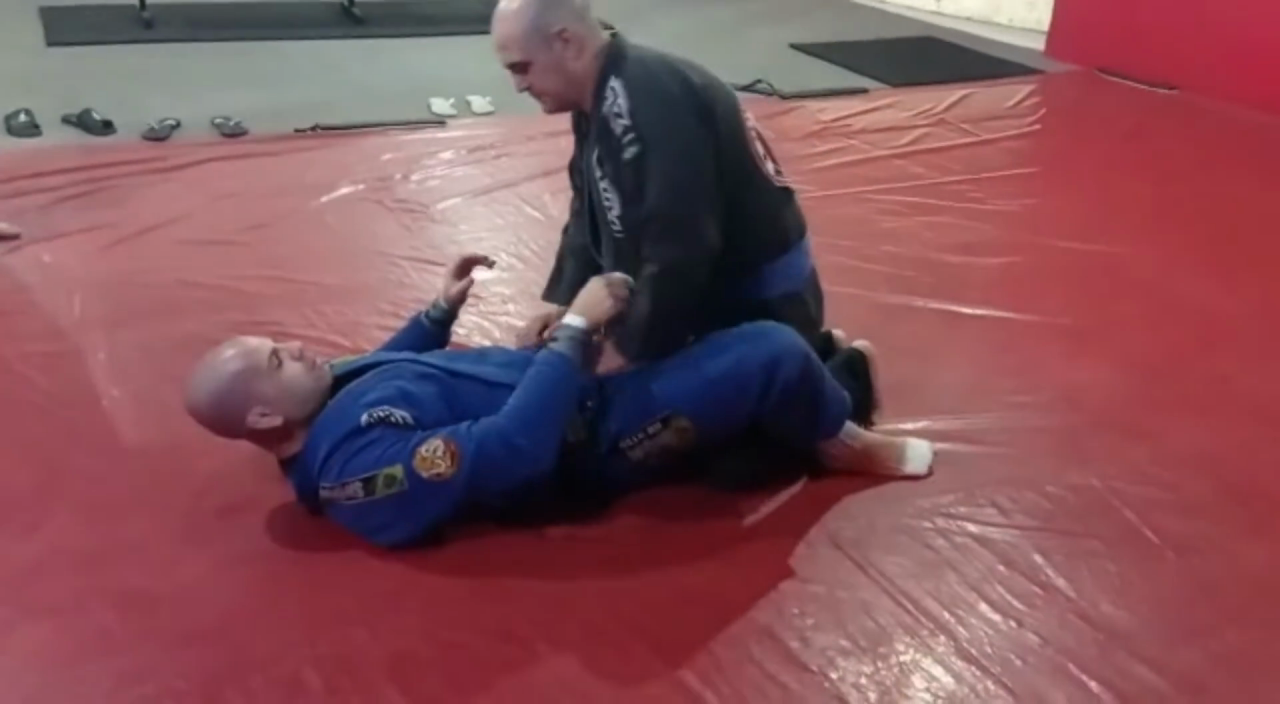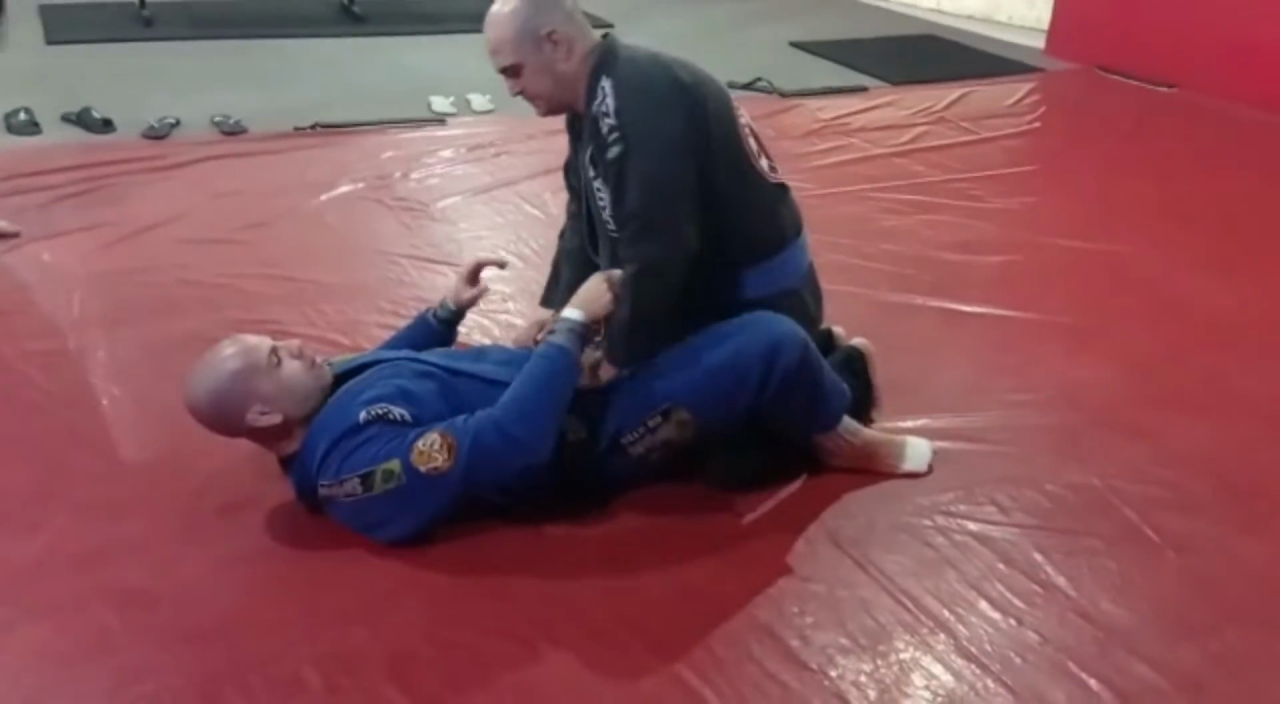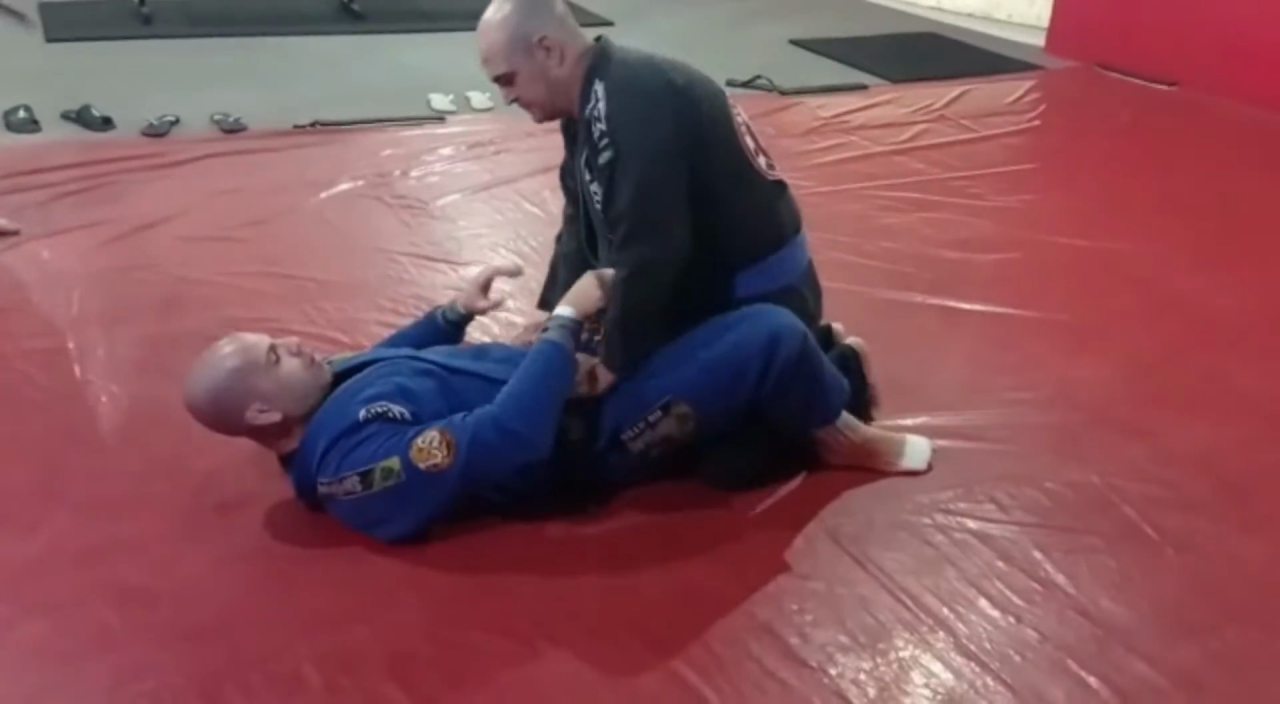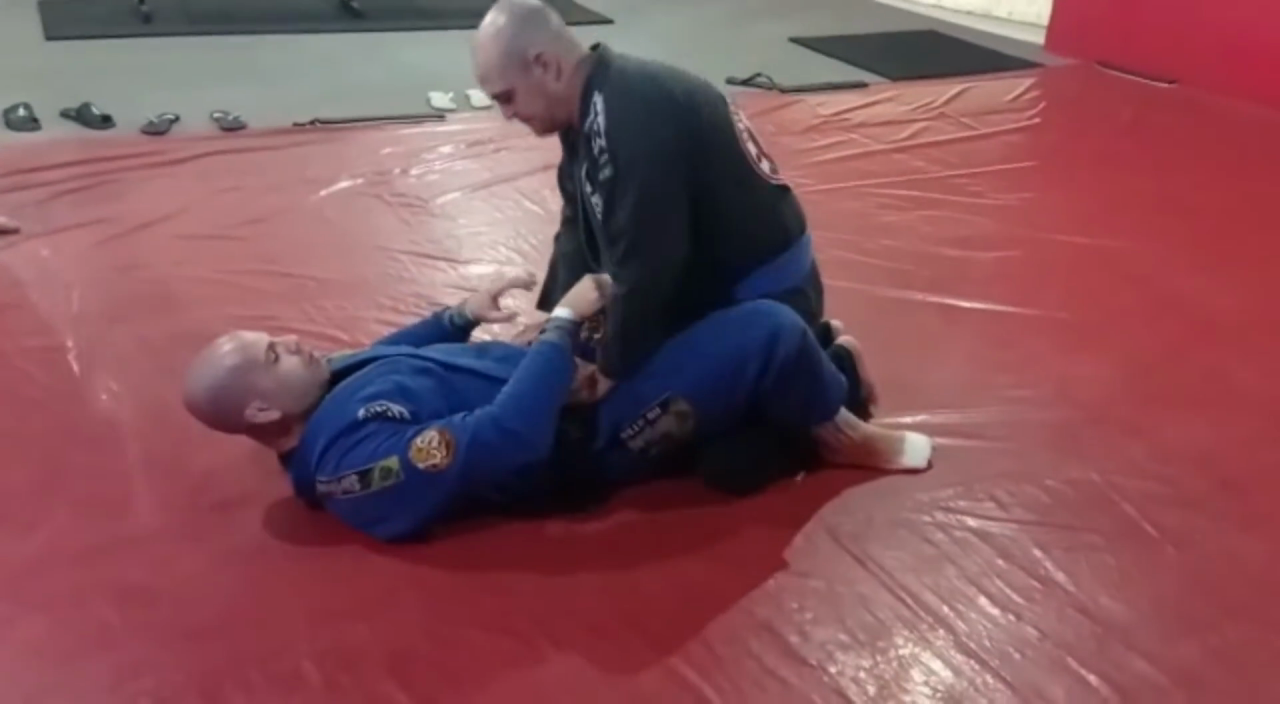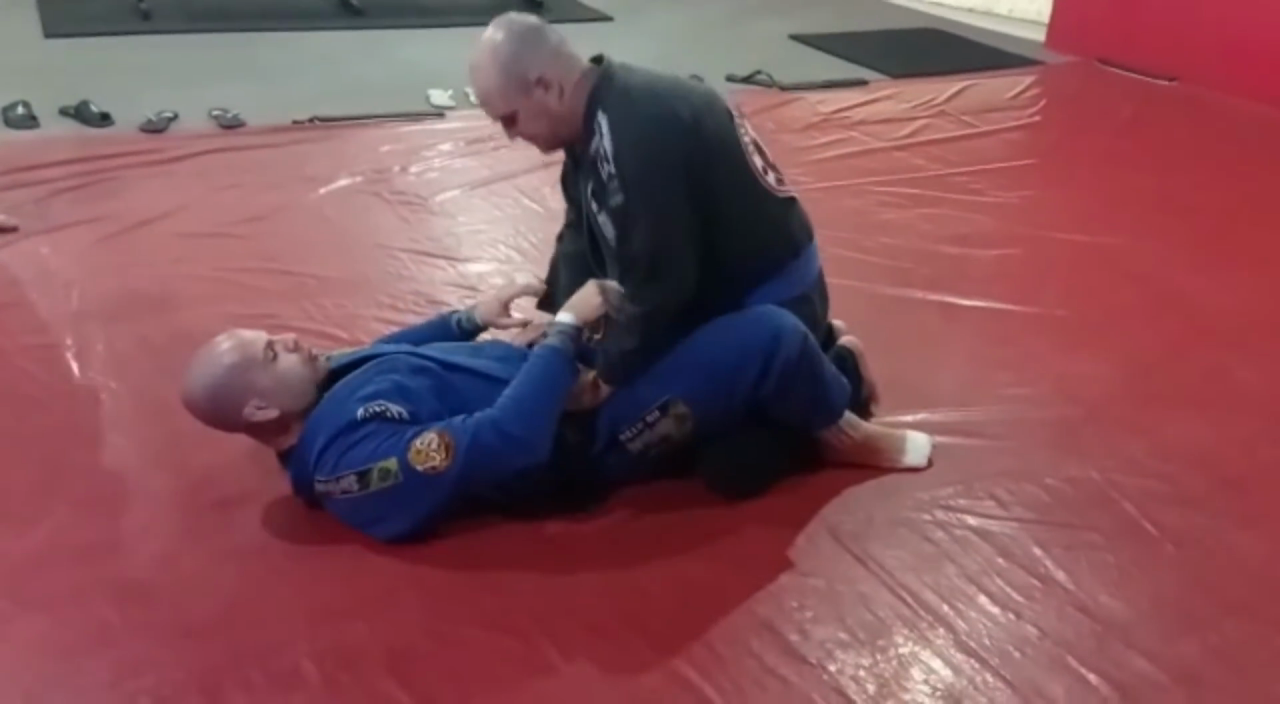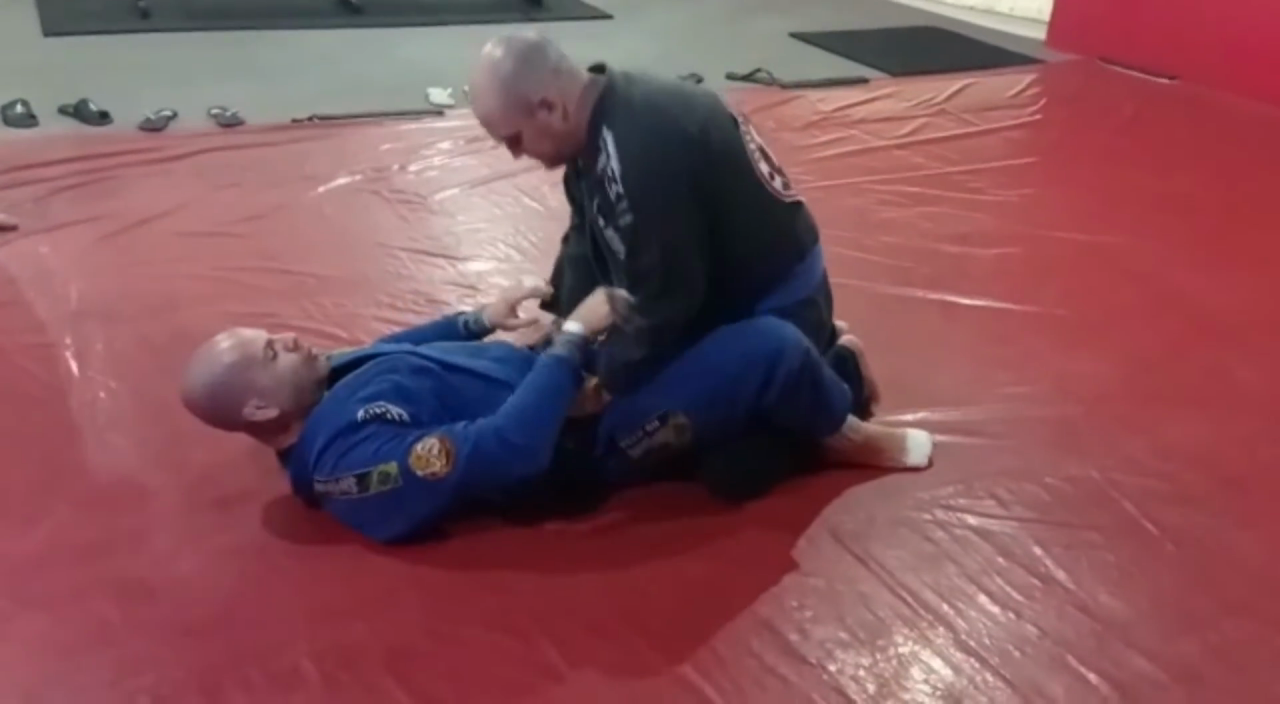
dt=0.1s
person 1, frame 1
left shoulder: (327, 402)
right shoulder: (359, 464)
right elbow: (515, 449)
left wrist: (441, 306)
right wrist: (577, 327)
left hip: (574, 381)
right hip: (594, 435)
right knee: (772, 351)
right ankle: (845, 445)
person 1, frame 2
left shoulder: (325, 404)
right shoulder: (359, 461)
right elbow: (513, 441)
left wrist: (446, 310)
right wrist: (574, 321)
left hip: (570, 378)
right hip: (592, 436)
right knee: (772, 342)
left ankle: (814, 364)
right ankle: (844, 441)
person 1, frame 3
left shoulder: (324, 400)
right shoulder: (358, 459)
left elbow: (388, 356)
right elbow: (511, 437)
left wrist: (454, 310)
right wrist: (567, 317)
left hip: (576, 378)
right hip: (593, 433)
right knee: (769, 332)
left ankle: (809, 364)
right ankle: (842, 438)
person 1, frame 4
left shoulder: (323, 398)
right shoulder: (357, 457)
left elbow: (388, 357)
right elbow: (511, 437)
left wrist: (461, 315)
right wrist: (564, 320)
left hip: (571, 379)
right hip: (591, 433)
right knee: (769, 330)
left ankle: (808, 361)
right ankle: (843, 437)
person 1, frame 5
left shoulder: (324, 392)
right shoulder: (354, 456)
left elbow: (393, 352)
right elbow: (511, 440)
left wrist: (471, 317)
right wrist: (570, 325)
left hip: (562, 378)
right hip: (590, 433)
right knee: (769, 334)
left ankle: (807, 365)
right ankle: (846, 436)
person 1, frame 6
left shoulder: (324, 390)
right shoulder: (353, 458)
left elbow: (394, 354)
right elbow: (512, 449)
left wrist: (478, 319)
right wrist: (574, 335)
left hip: (564, 381)
right hip: (590, 434)
right knee: (771, 347)
left ankle: (810, 355)
right ankle: (848, 438)
person 2, frame 1
left shoulder: (649, 103)
right shoulder: (602, 102)
left elbow: (679, 244)
right elbow: (592, 215)
left wrist: (631, 346)
right wrist: (562, 301)
left hip: (756, 298)
right hip: (703, 289)
person 2, frame 2
left shoulder: (637, 102)
right shoulder: (596, 102)
left elbow: (658, 247)
right elbow: (587, 218)
left wrist: (618, 355)
right wrist: (557, 307)
left hip: (754, 295)
right hip: (700, 284)
person 2, frame 3
left shoulder: (631, 106)
right shoulder: (597, 99)
left elbow: (648, 250)
right elbow: (583, 220)
left wrist: (613, 360)
right wrist: (554, 314)
left hip: (758, 287)
right hip: (706, 277)
left knee: (731, 459)
right ankle: (814, 349)
person 2, frame 4
left shoulder: (630, 116)
right shoulder: (594, 105)
left elbow: (646, 264)
right elbow: (581, 225)
left wrist: (610, 369)
right wrist: (552, 317)
left hip: (760, 289)
right hip: (709, 279)
left knee: (731, 459)
person 2, frame 5
left shoulder: (635, 135)
right shoulder: (601, 106)
left elbow: (656, 282)
right elbow: (582, 231)
left wrist: (609, 375)
right wrist: (552, 319)
left hip: (766, 294)
right hip: (711, 281)
left knee: (734, 462)
person 2, frame 6
left shoulder: (642, 150)
right shoulder: (602, 117)
left elbow: (665, 298)
right elbow: (587, 235)
left wrist: (610, 383)
right wrist: (556, 323)
left hip: (771, 301)
right hip: (716, 285)
left knee: (733, 470)
left ankle: (838, 379)
